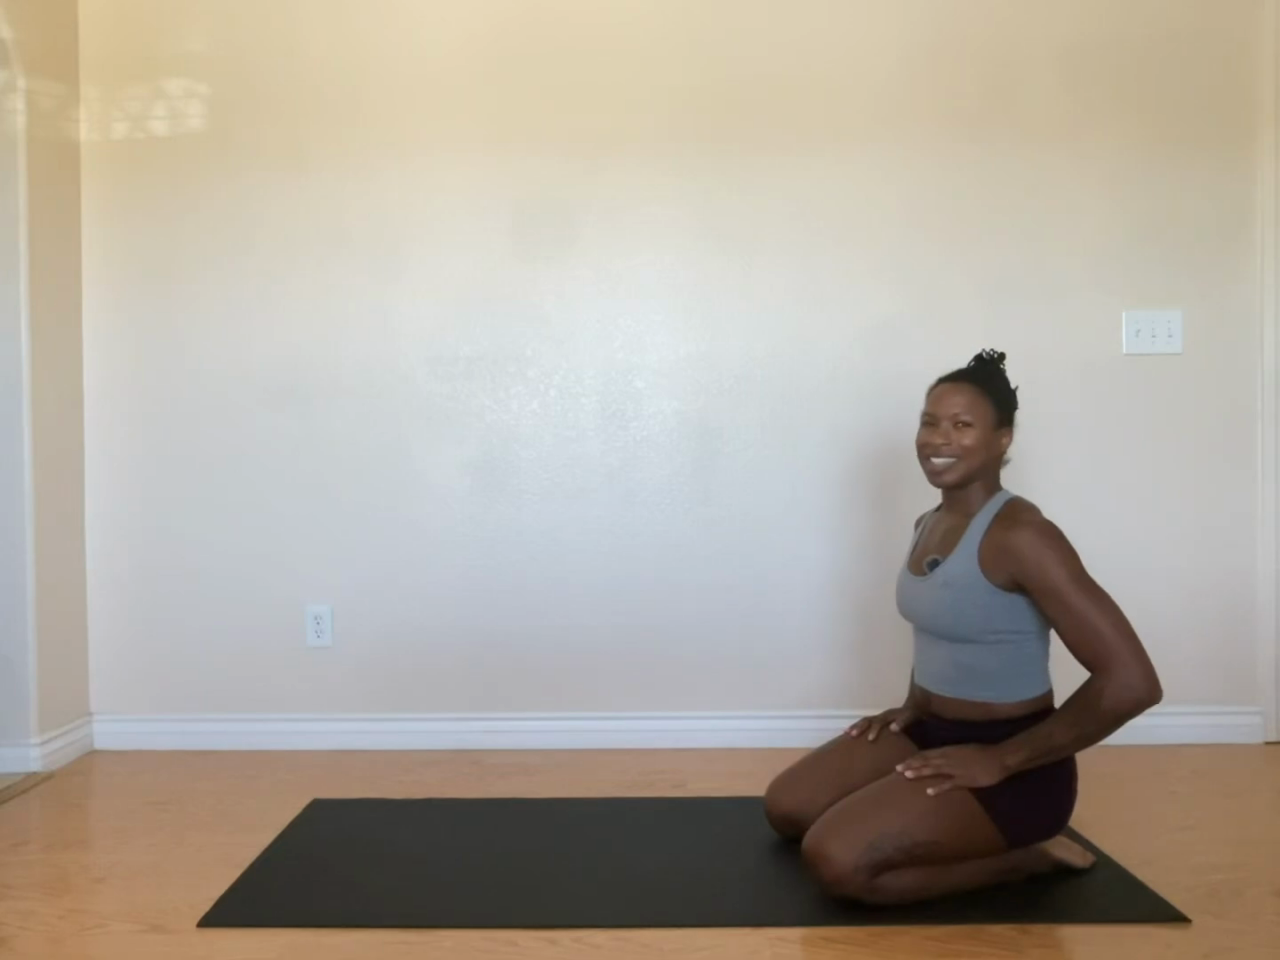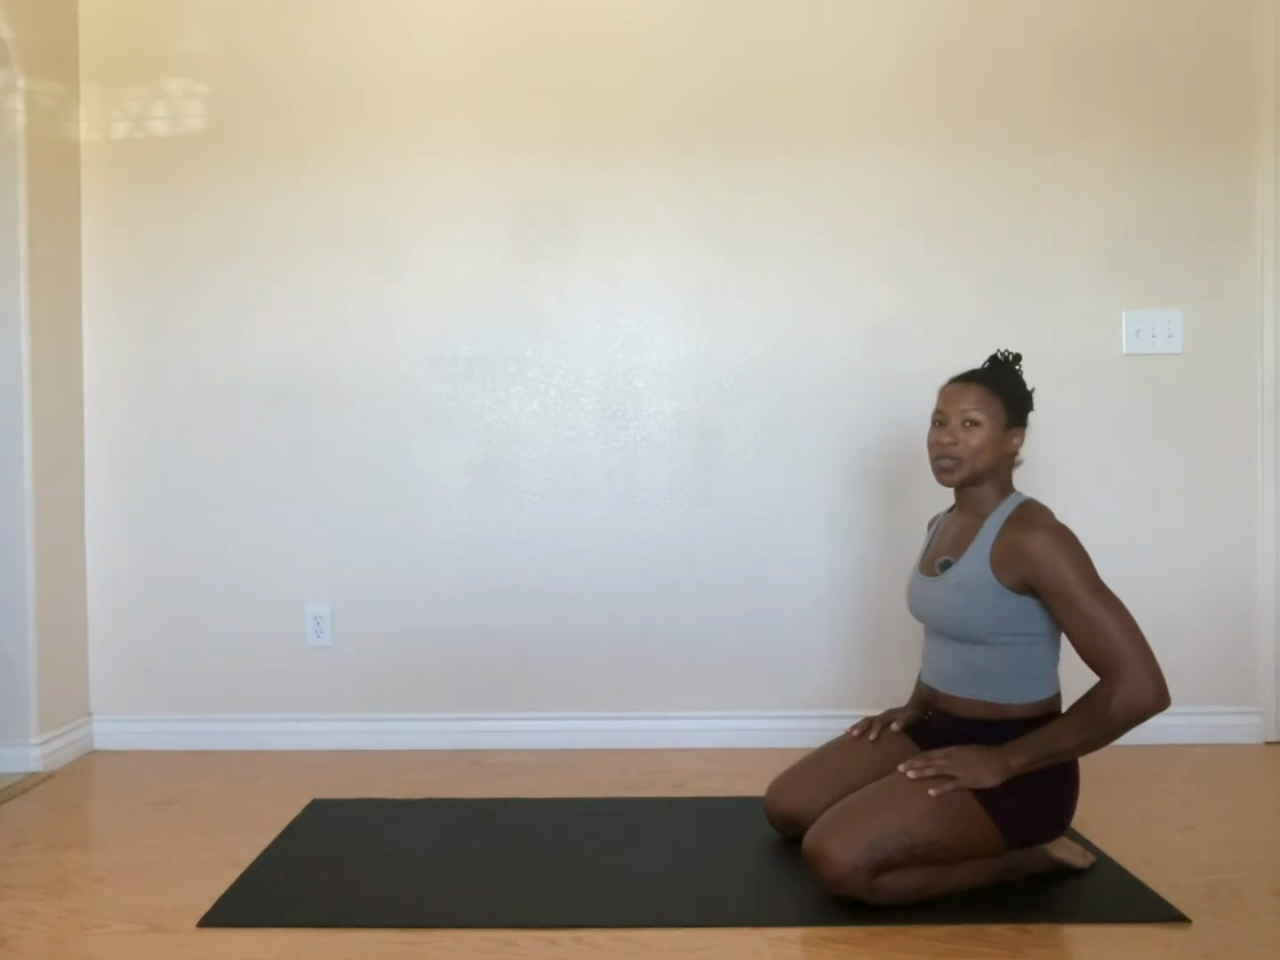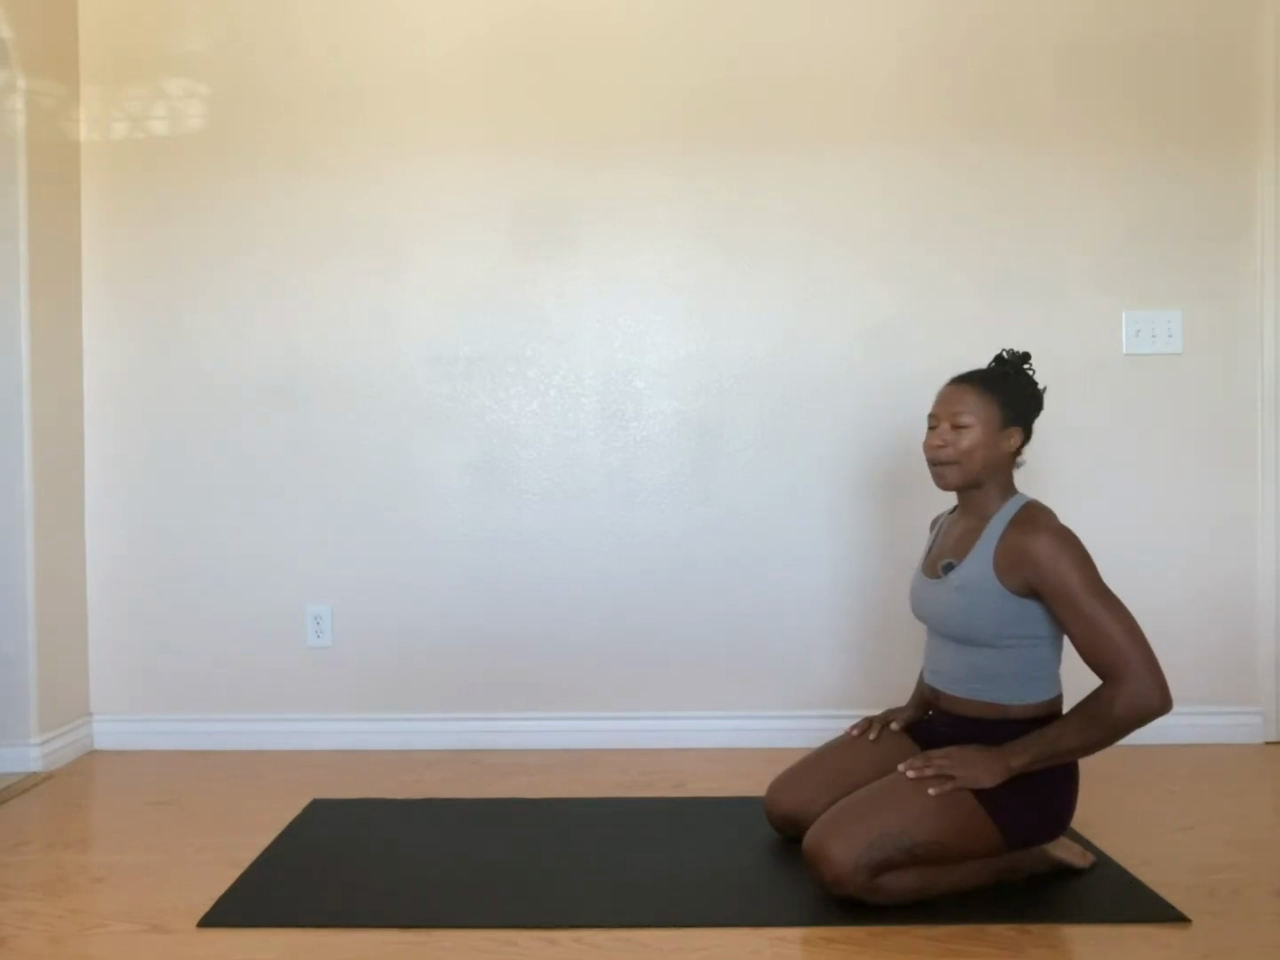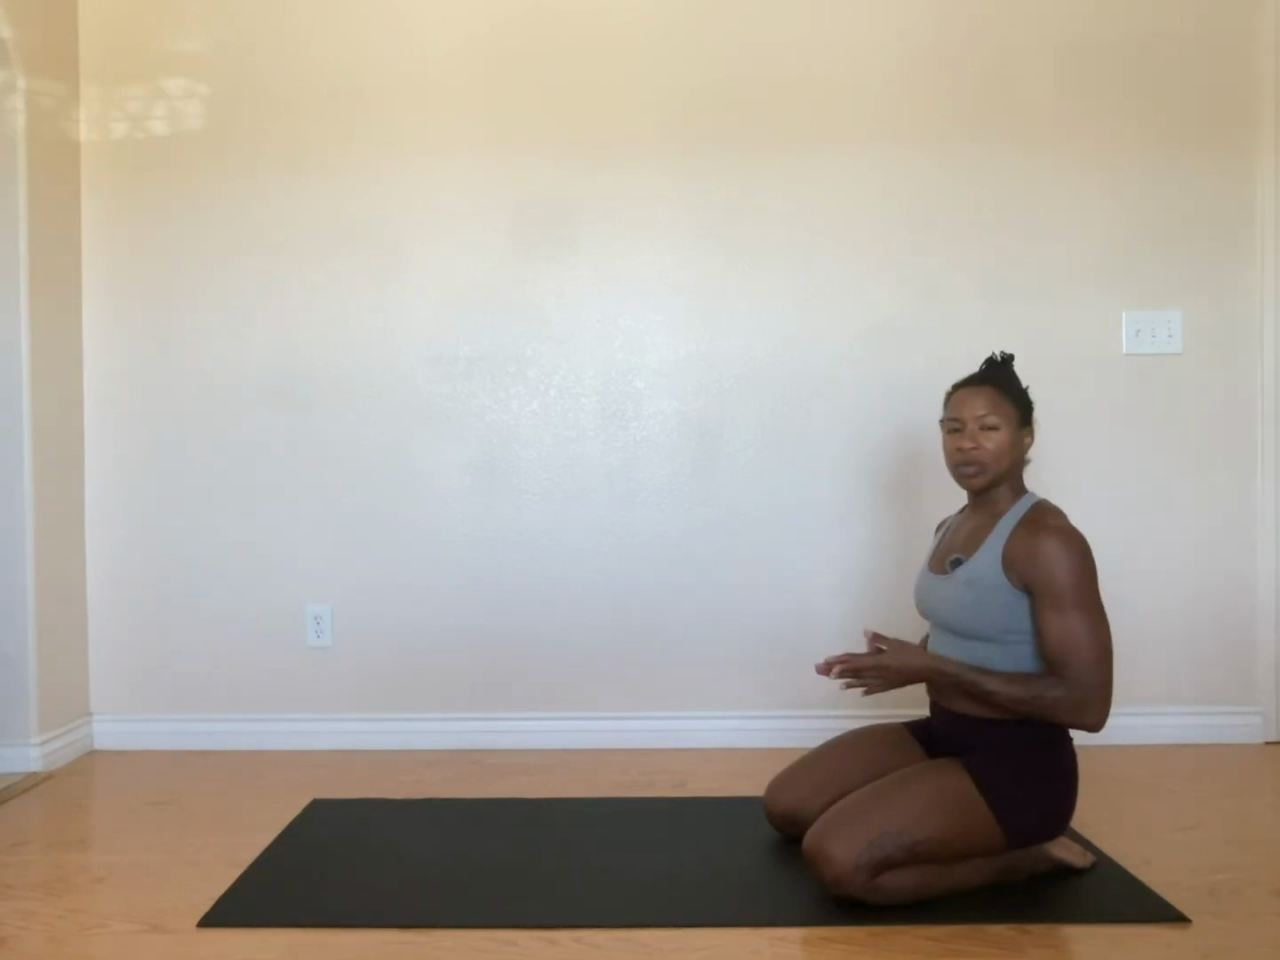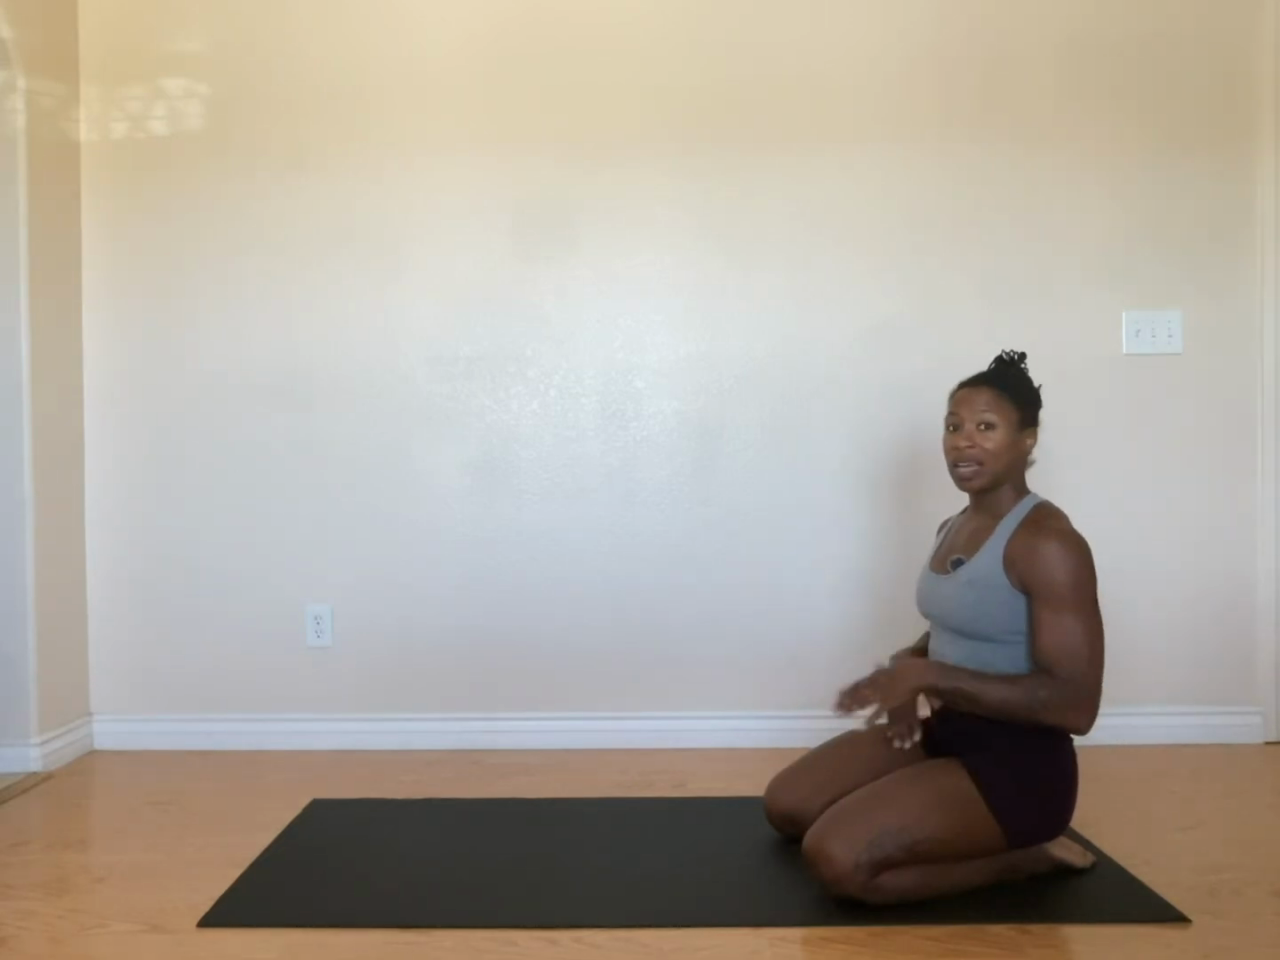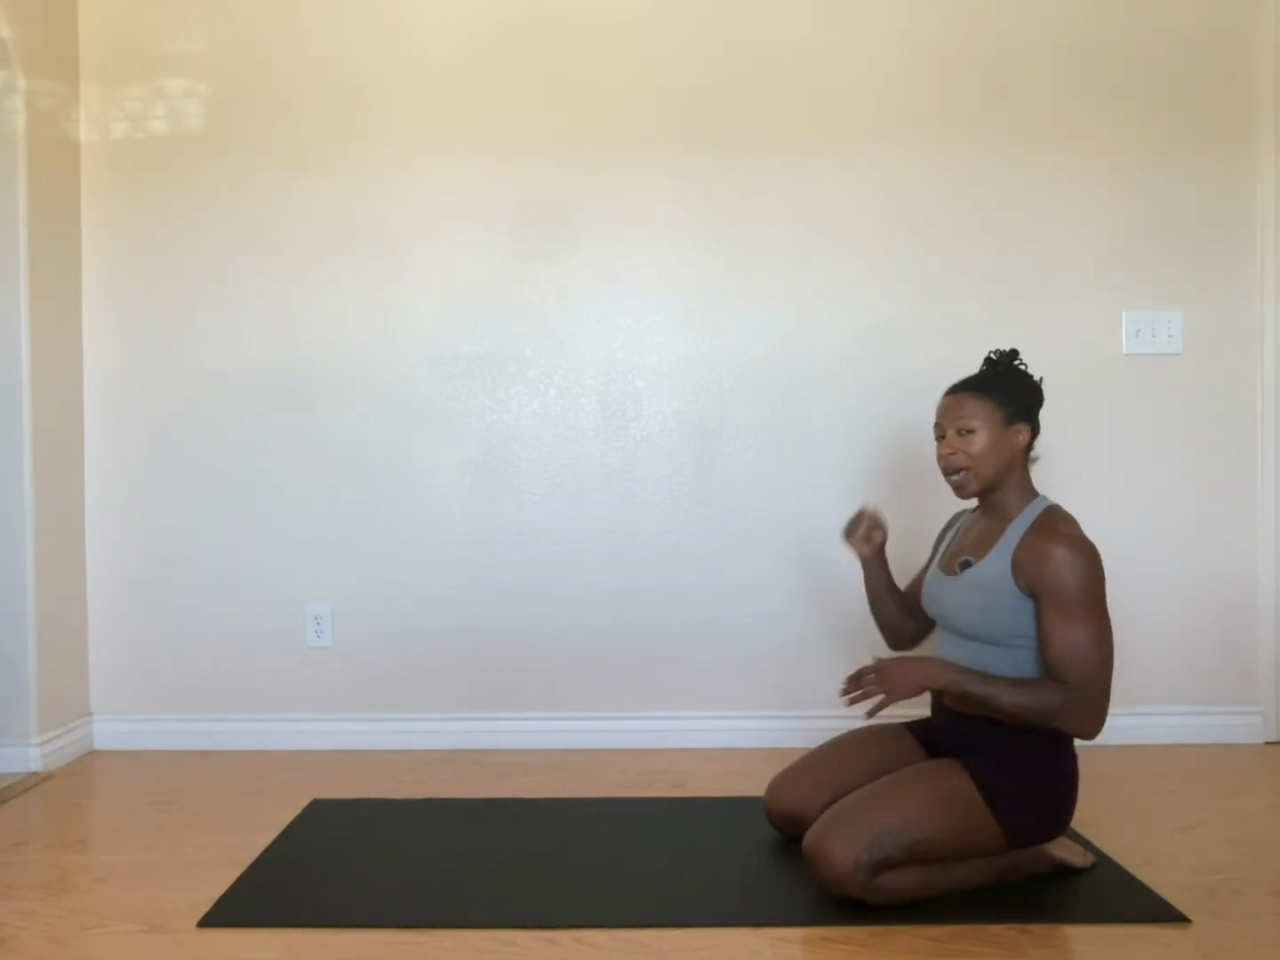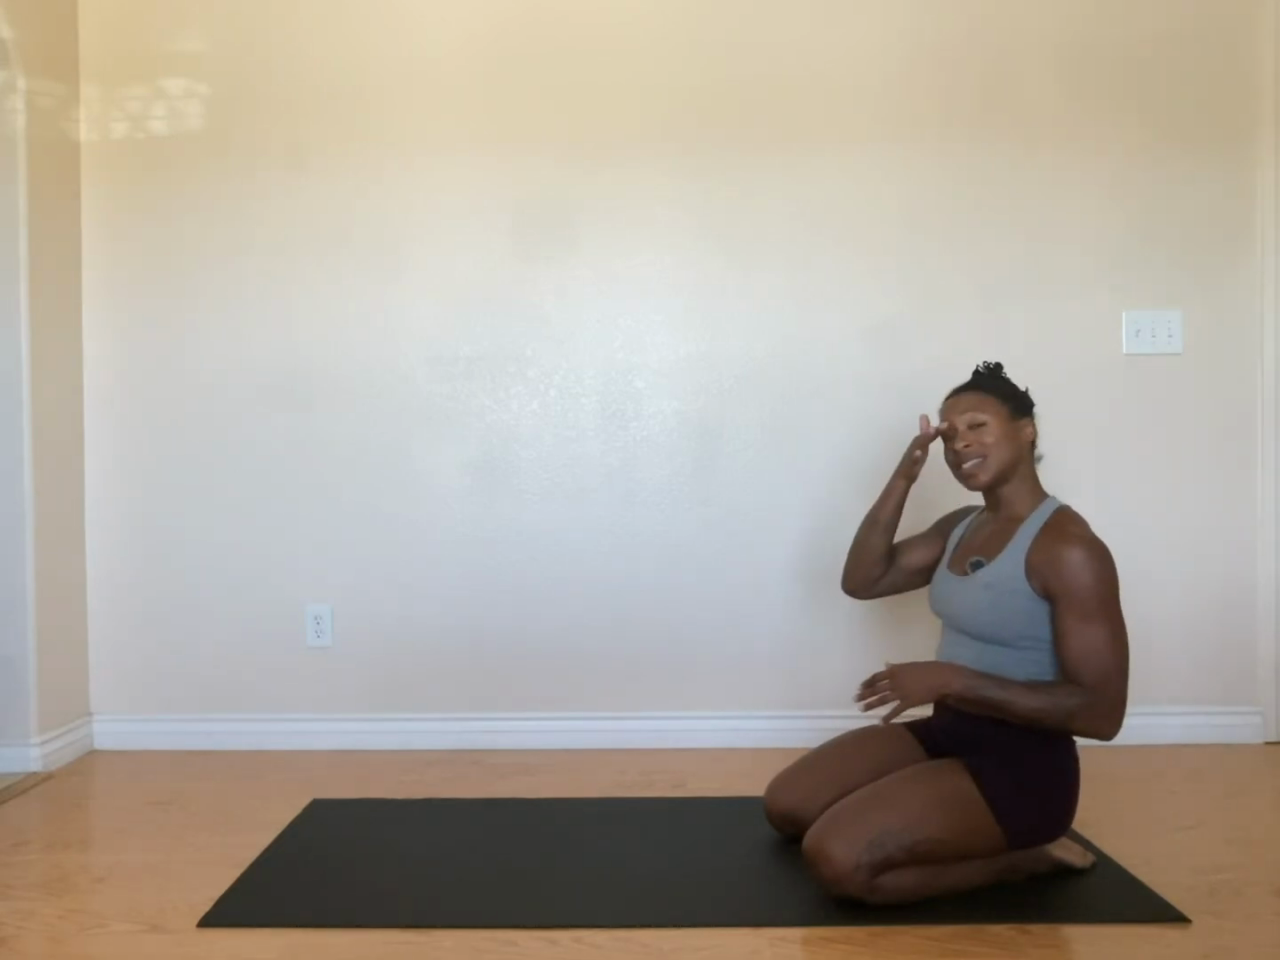
dt=0.7s
person 1, frame 1
left shoulder: (1020, 534)
right shoulder: (930, 525)
left elbow: (1132, 681)
left wrist: (1001, 762)
right wrist: (911, 706)
left hip: (1010, 763)
right hip: (934, 732)
left knee: (837, 860)
right knee: (785, 807)
left ankle: (1031, 856)
right ankle: (973, 832)
person 1, frame 2
left shoulder: (1032, 537)
right shoulder: (943, 526)
left elbow: (1140, 687)
left wrist: (1005, 762)
right wrist: (915, 707)
left hip: (1012, 766)
right hip: (940, 731)
left knee: (839, 860)
right knee: (786, 807)
left ankle: (1030, 857)
right ankle: (960, 833)
person 1, frame 3
left shoulder: (1036, 541)
right shoulder: (946, 527)
left elbow: (1142, 691)
left wrist: (1005, 762)
right wrist: (915, 706)
left hip: (1015, 769)
right hip: (942, 733)
left knee: (839, 859)
right knee: (786, 807)
left ankle: (1030, 857)
right ankle: (974, 836)
person 1, frame 4
left shoulder: (1047, 540)
right shoulder: (952, 528)
left elbow: (1088, 703)
left wrist: (932, 669)
right wrist: (893, 664)
left hip: (1019, 764)
right hip: (942, 734)
left knee: (838, 858)
right knee: (786, 805)
left ankle: (1029, 856)
right ankle: (970, 836)
person 1, frame 5
left shoulder: (1048, 542)
right shoulder: (956, 528)
left elbow: (1075, 706)
left wrist: (920, 671)
right wrist: (907, 671)
left hip: (1020, 765)
right hip: (946, 735)
left knee: (838, 858)
right knee: (786, 804)
left ankle: (1030, 856)
right ankle: (976, 835)
person 1, frame 6
left shoulder: (1057, 548)
right shoulder: (959, 529)
left elbow: (1084, 710)
right elbow: (904, 630)
left wrist: (936, 674)
right wrist: (872, 562)
left hip: (1020, 765)
right hip: (945, 733)
left knee: (839, 858)
right knee: (786, 805)
left ankle: (1030, 856)
right ankle: (966, 835)
person 1, frame 7
left shoulder: (1069, 548)
right shoulder: (961, 527)
left elbow: (1101, 711)
right elbow: (862, 580)
left wrist: (950, 678)
right wrist: (903, 478)
left hip: (1022, 765)
right hip: (946, 732)
left knee: (838, 858)
right knee: (786, 805)
left ankle: (1029, 856)
right ankle: (975, 834)
